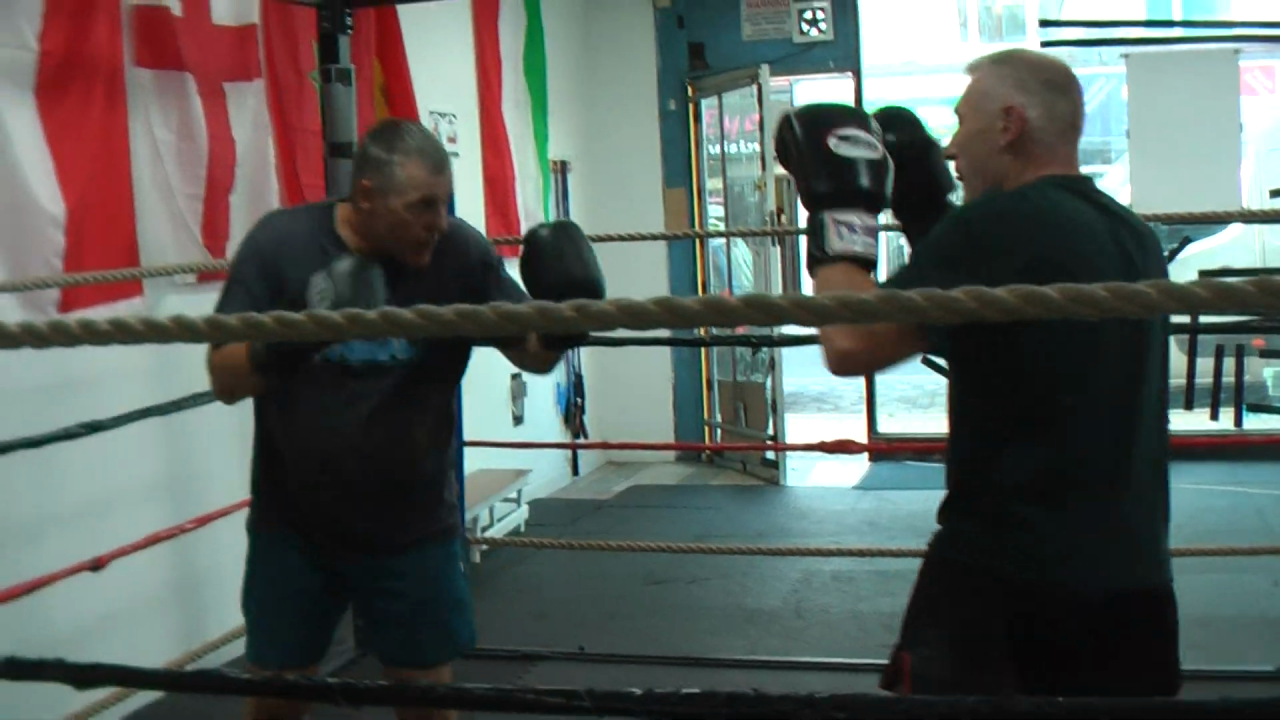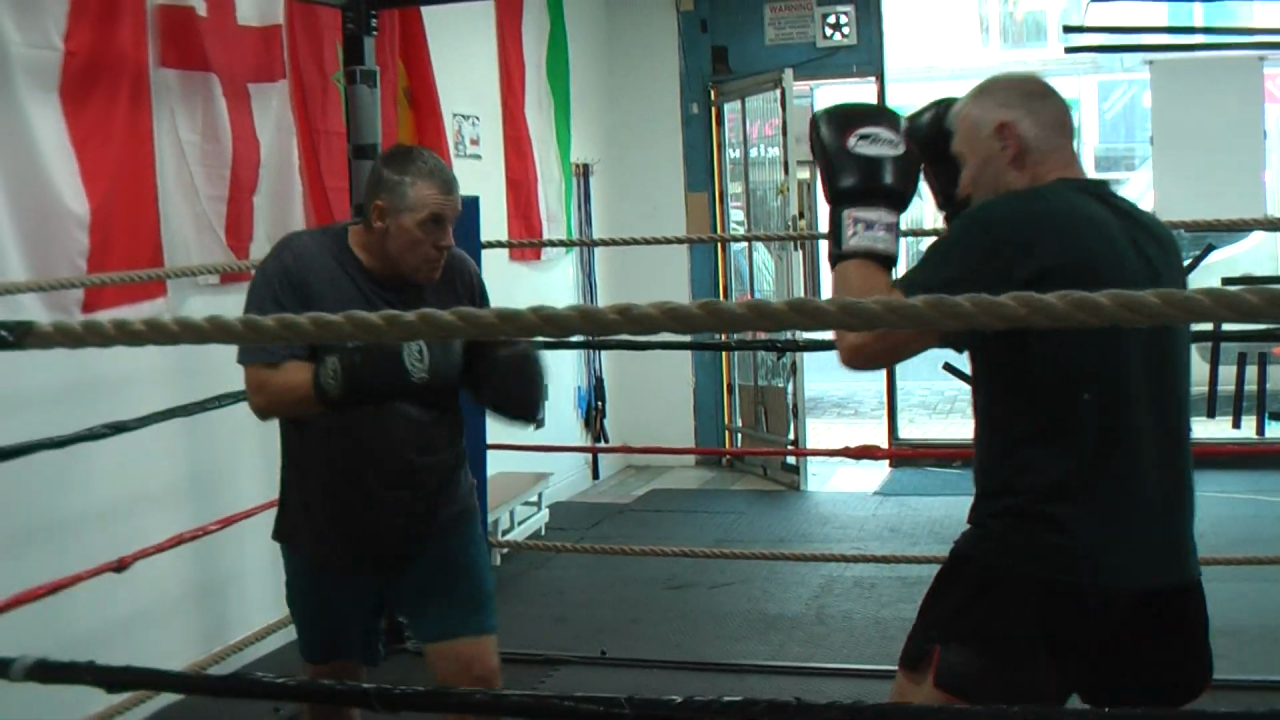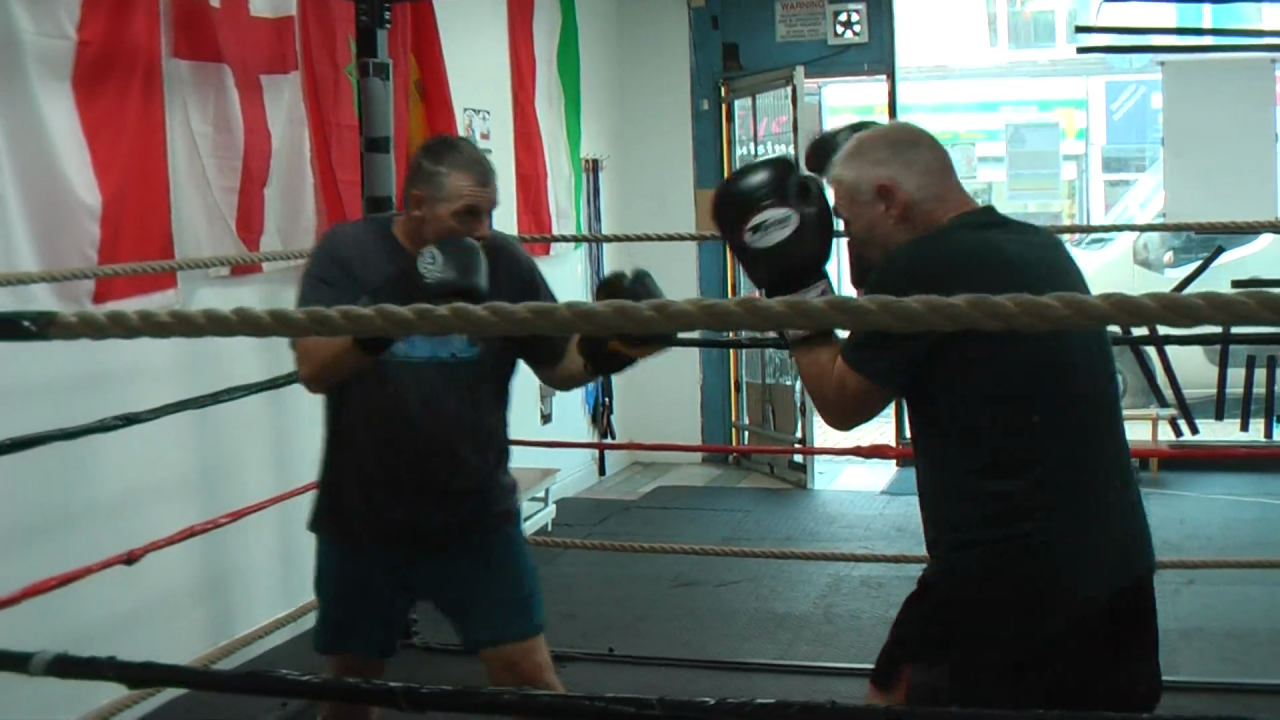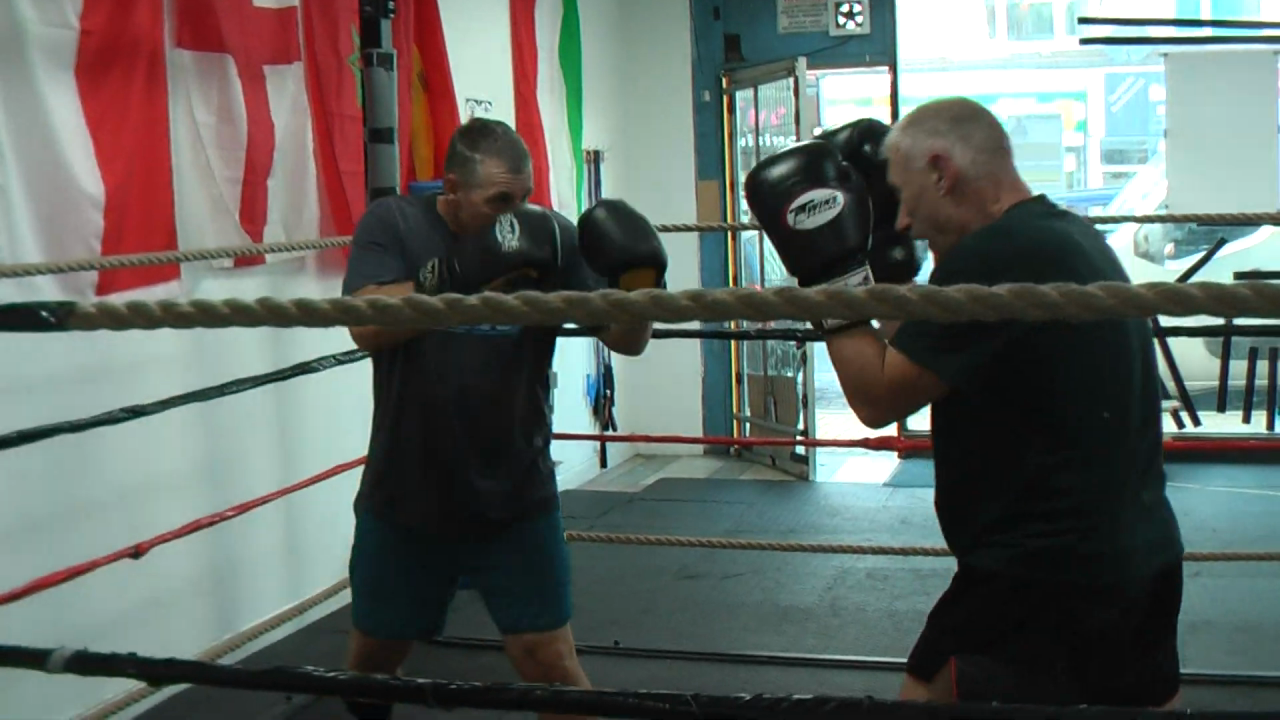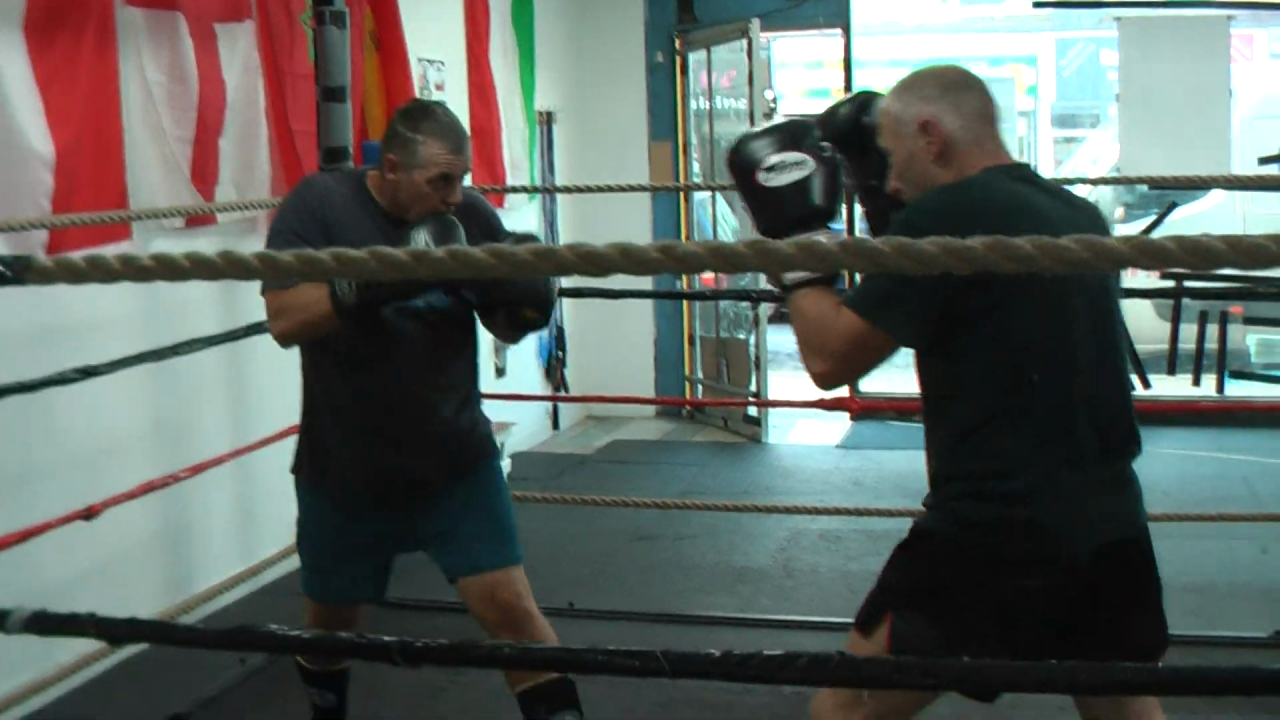
dt=0.3s
person 1, frame 1
left shoulder: (995, 225)
right shoulder: (1133, 239)
left elbow: (851, 345)
left wrist: (838, 208)
right wrist: (924, 209)
left hip: (1003, 567)
right hip: (1130, 566)
person 1, frame 2
left shoulder: (1009, 225)
right shoulder: (1151, 239)
left elbow: (865, 341)
left wrist: (860, 206)
right wrist: (962, 209)
left hip: (1032, 565)
person 1, frame 3
left shoulder: (928, 271)
right shoulder: (1035, 250)
left elbow: (841, 403)
left wrist: (789, 280)
left hip: (1003, 579)
right hip: (1111, 567)
person 1, frame 4
left shoulder: (995, 259)
right shoulder: (1067, 239)
left elbow: (880, 397)
right elbow: (917, 354)
left wrist: (826, 267)
right wrist: (880, 266)
left hip: (1042, 576)
right hip: (1136, 559)
person 1, frame 5
left shoulder: (945, 219)
right shoulder: (1077, 218)
left elbow: (832, 358)
left wrist: (791, 227)
right wrist: (888, 219)
left hip: (989, 533)
right hip: (1108, 524)
person 2, frame 1
left shoulder: (460, 253)
right shoulder: (280, 242)
left elbow: (531, 350)
right elbow: (224, 376)
left wrist: (562, 305)
right wrist: (294, 331)
left hip: (412, 528)
right hip: (293, 524)
person 2, frame 2
left shoulder: (458, 276)
right shoulder: (298, 264)
left elbow: (485, 375)
right elbow: (264, 391)
left wrist: (512, 378)
right wrist: (362, 371)
left hip: (438, 524)
right hip: (328, 531)
person 2, frame 3
left shoulder: (508, 264)
right shoulder: (346, 251)
left elbow: (561, 366)
right elbow: (317, 367)
left wrist: (616, 346)
right wrist: (393, 303)
left hip: (476, 518)
right hip: (360, 520)
left knee: (526, 670)
person 2, frame 4
left shoulder: (550, 234)
right shoulder: (392, 224)
left elbow: (629, 341)
right elbow: (368, 327)
left wrist: (639, 274)
right wrist: (460, 271)
left hip: (517, 501)
right hip: (404, 498)
left knee: (549, 661)
right knee: (375, 652)
person 2, frame 5
left shoulder: (472, 218)
right shoulder: (317, 205)
left elbow: (505, 326)
right elbow: (284, 318)
left wrist: (527, 300)
right wrist: (377, 281)
left hip: (454, 459)
right hip: (342, 465)
left knee: (508, 601)
right knee: (326, 617)
